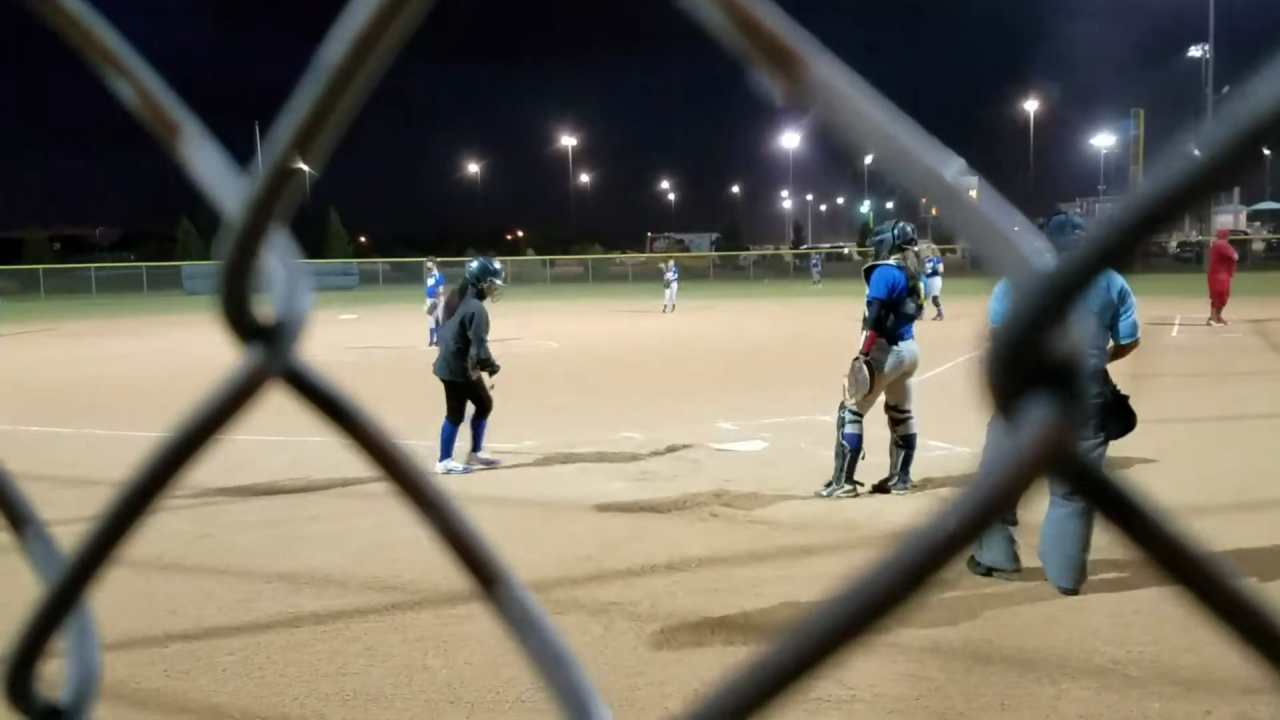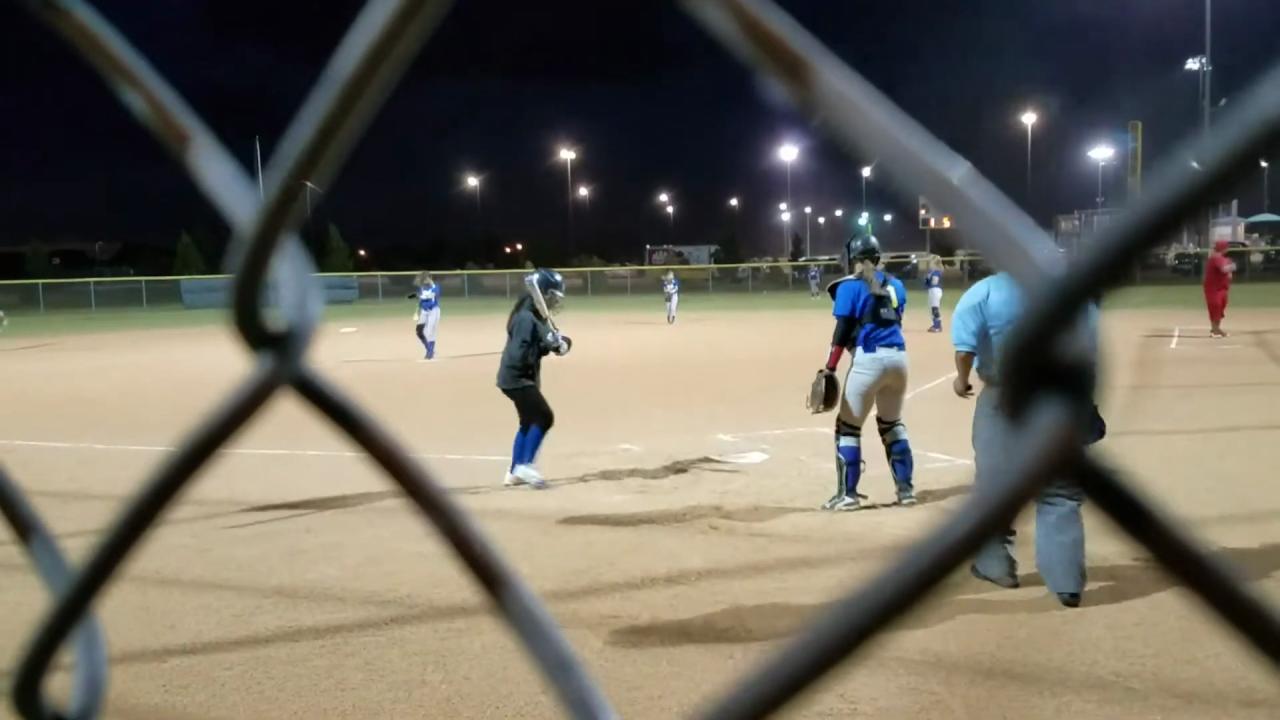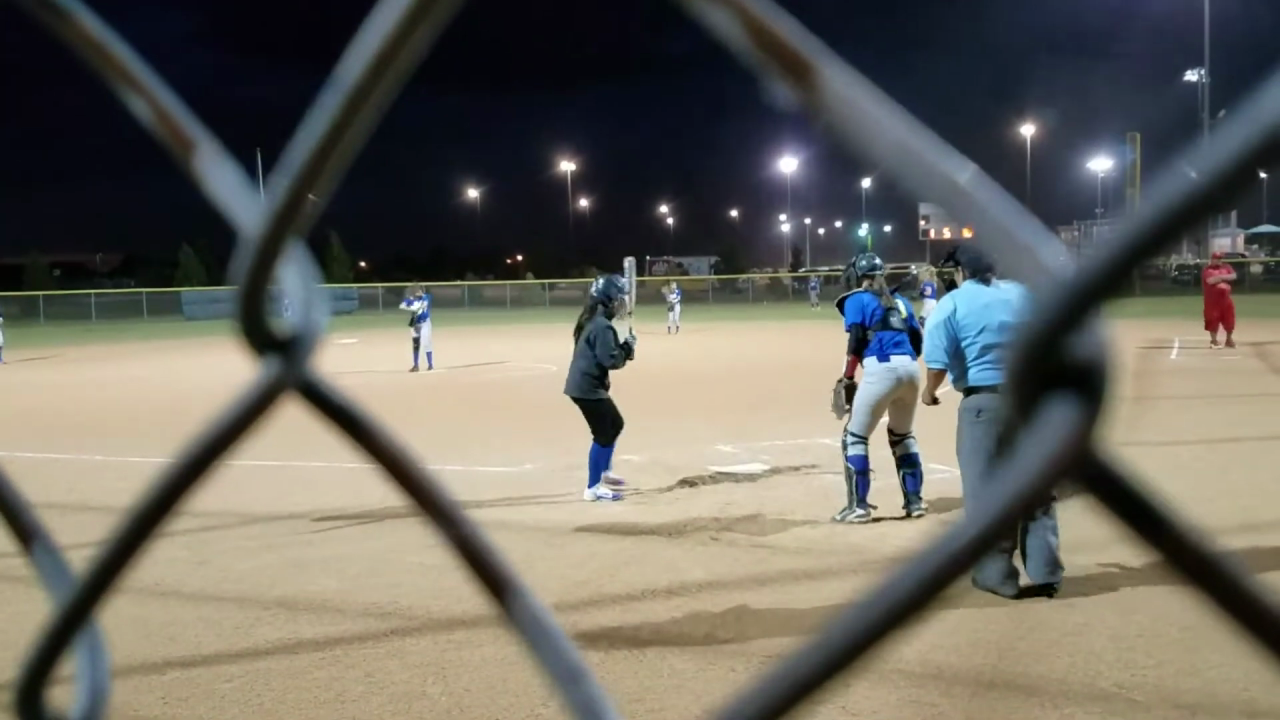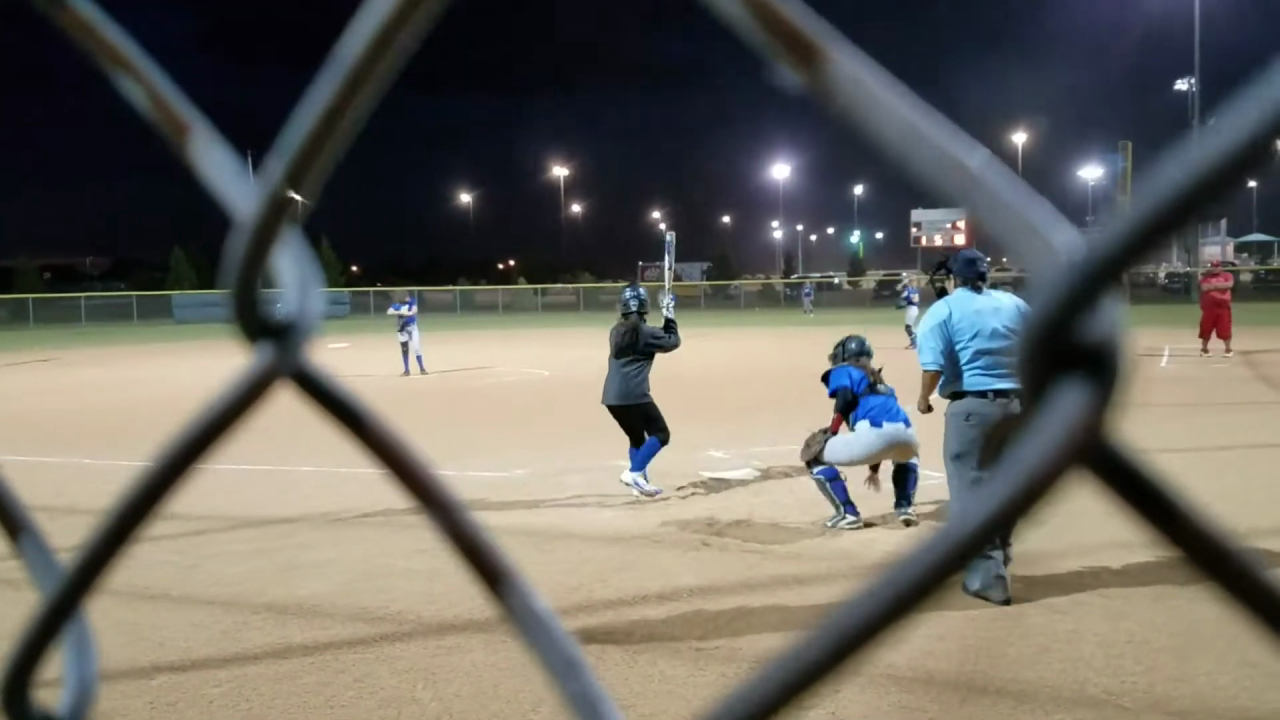
dt=0.5s
person 1, frame 1
right shoulder: (1112, 281)
left elbow: (999, 327)
right elbow: (1129, 340)
right hip: (1087, 389)
right knee: (1074, 485)
left ankle: (996, 554)
right ankle: (1066, 572)
person 1, frame 2
left shoulder: (982, 292)
left elbow: (965, 347)
right elbow: (1089, 343)
left wrist: (963, 379)
left hip: (1003, 397)
left knee: (996, 480)
right knee: (1060, 490)
left ankle: (995, 563)
right ankle: (1067, 581)
person 1, frame 3
left shoulder: (951, 304)
right shoulder: (1026, 294)
left elbow: (939, 360)
left wrist: (929, 391)
left hip: (984, 403)
left knee: (986, 490)
left ankle: (997, 573)
right ankle: (1045, 572)
person 1, frame 4
left shoulder: (943, 310)
right shoulder: (1016, 304)
left elbow: (933, 366)
left wrist: (924, 398)
right wrist: (1025, 396)
left hip: (971, 408)
right hip: (1016, 405)
left knee: (972, 493)
left ankle: (987, 579)
right ankle: (997, 563)
person 2, frame 1
left shoulder: (884, 272)
right shoulder: (916, 277)
left elbow: (876, 317)
right elbow: (912, 313)
left wrist: (862, 354)
left hip: (886, 351)
right hip: (909, 349)
left knee: (851, 412)
right knee: (901, 414)
left ankle: (843, 481)
right ankle: (900, 478)
person 2, frame 2
left shoulder: (849, 286)
right shoulder: (895, 284)
left elbow: (843, 330)
right elbow: (895, 320)
left wrist: (829, 367)
left hip: (869, 360)
right hip: (898, 358)
left knee: (848, 427)
right knee: (892, 424)
left ankle: (847, 494)
right ankle: (906, 488)
person 2, frame 3
left shoulder: (857, 299)
right shoulder: (899, 300)
left elbow: (857, 339)
right elbow: (918, 342)
left wrist: (847, 377)
left hip: (881, 371)
right hip: (910, 369)
left knee: (854, 437)
right knee: (903, 435)
left ankle: (858, 506)
right ankle: (914, 501)
person 2, frame 4
left shoulder: (841, 372)
right shoulder: (878, 379)
left elbow: (845, 398)
left wrist: (831, 430)
right wrist: (874, 468)
left hip: (874, 433)
right hip: (903, 433)
left knee: (813, 456)
right knee: (907, 455)
left ankle: (847, 512)
right ankle: (905, 507)
person 3, frame 1
left shoulder: (458, 300)
right shoulder: (476, 308)
right elbow: (479, 345)
right wrist: (491, 368)
left hip: (460, 366)
right hip: (456, 368)
left knee: (485, 404)
right knee: (455, 414)
left ankle: (475, 453)
right ankle: (444, 461)
person 3, frame 2
left shoulder: (541, 316)
right shoulder: (525, 318)
left elbow: (558, 339)
right elbow: (521, 353)
left wrist: (562, 343)
right wrist: (547, 344)
left hip: (527, 378)
right hip: (515, 378)
left knee: (529, 424)
right knee: (543, 419)
left ankle: (514, 473)
right ankle: (524, 465)
person 3, frame 3
left shoulder: (592, 320)
right shoulder: (602, 326)
right elbow: (612, 361)
left wrist: (626, 347)
right wrist: (628, 347)
left hip: (584, 385)
right hip: (588, 388)
left knee: (614, 423)
right knee: (604, 434)
left ankle: (601, 472)
right ankle: (593, 488)
person 3, frame 4
left shoulder: (616, 331)
right shoulder: (647, 333)
right elbow: (673, 342)
left wrist: (665, 320)
right wrist: (669, 318)
left hip: (612, 396)
right hip: (634, 395)
left knee: (637, 438)
right knee: (660, 434)
left ankle: (640, 482)
right ankle: (634, 473)
